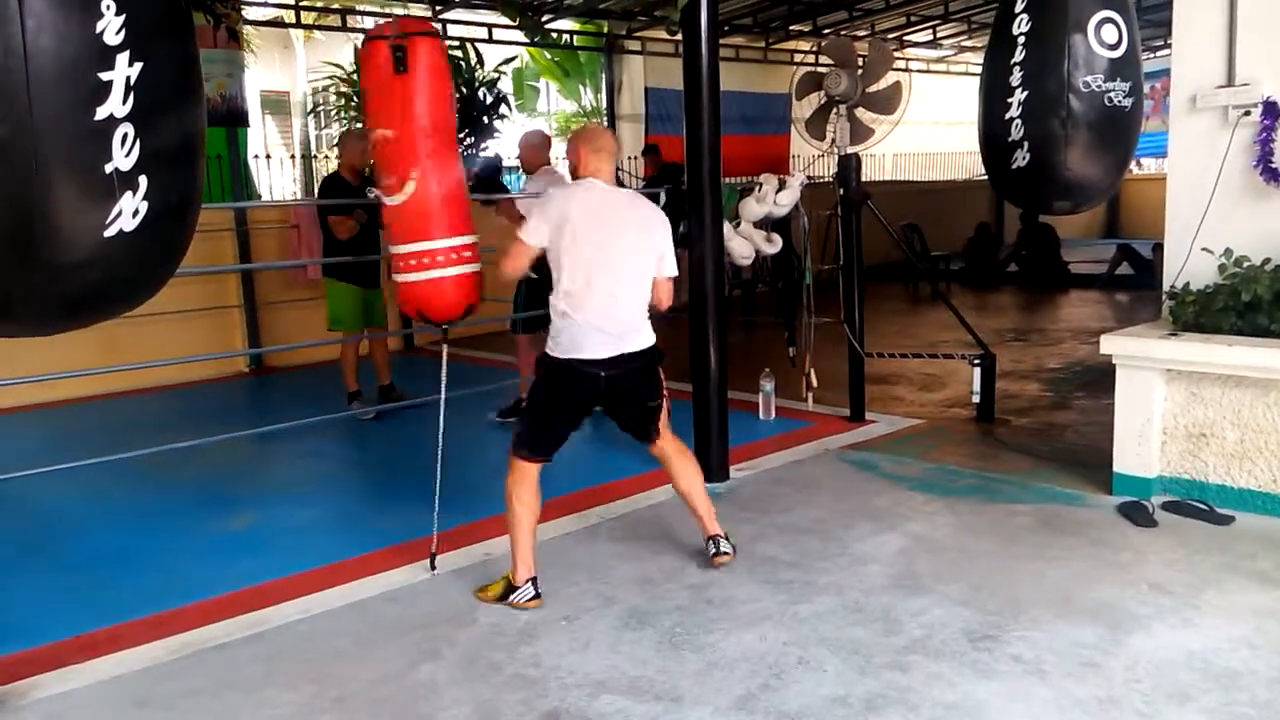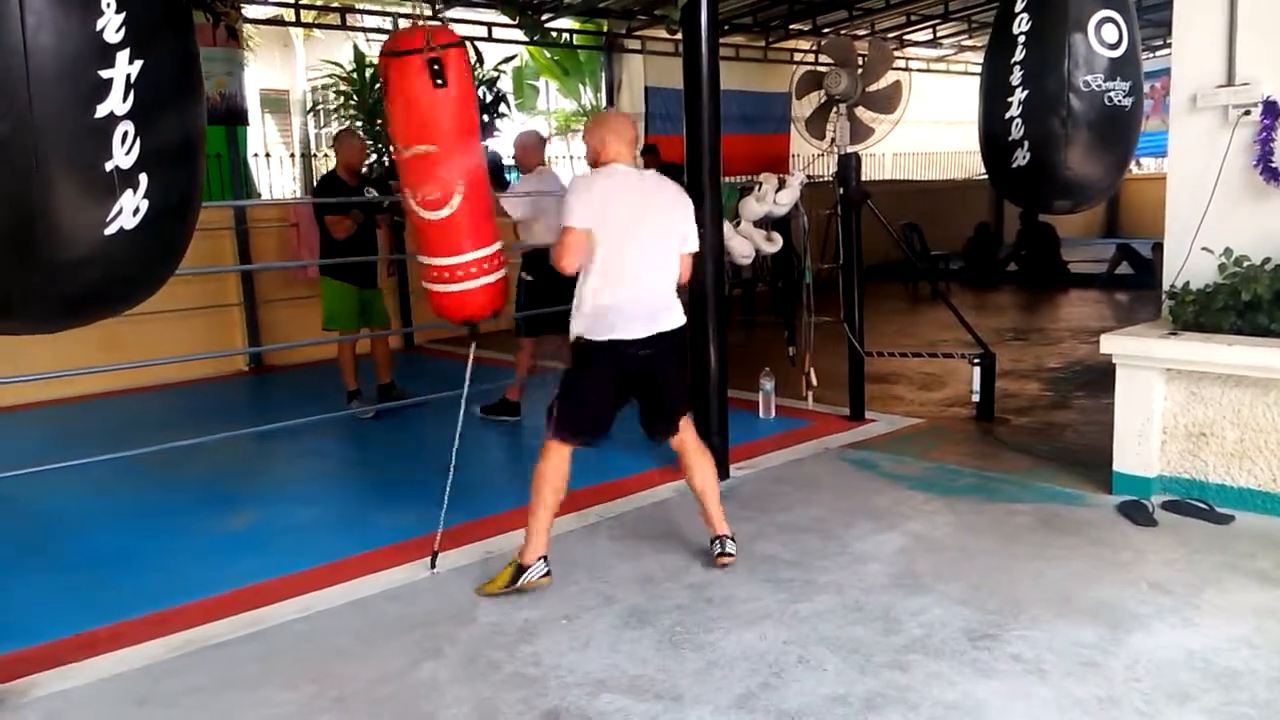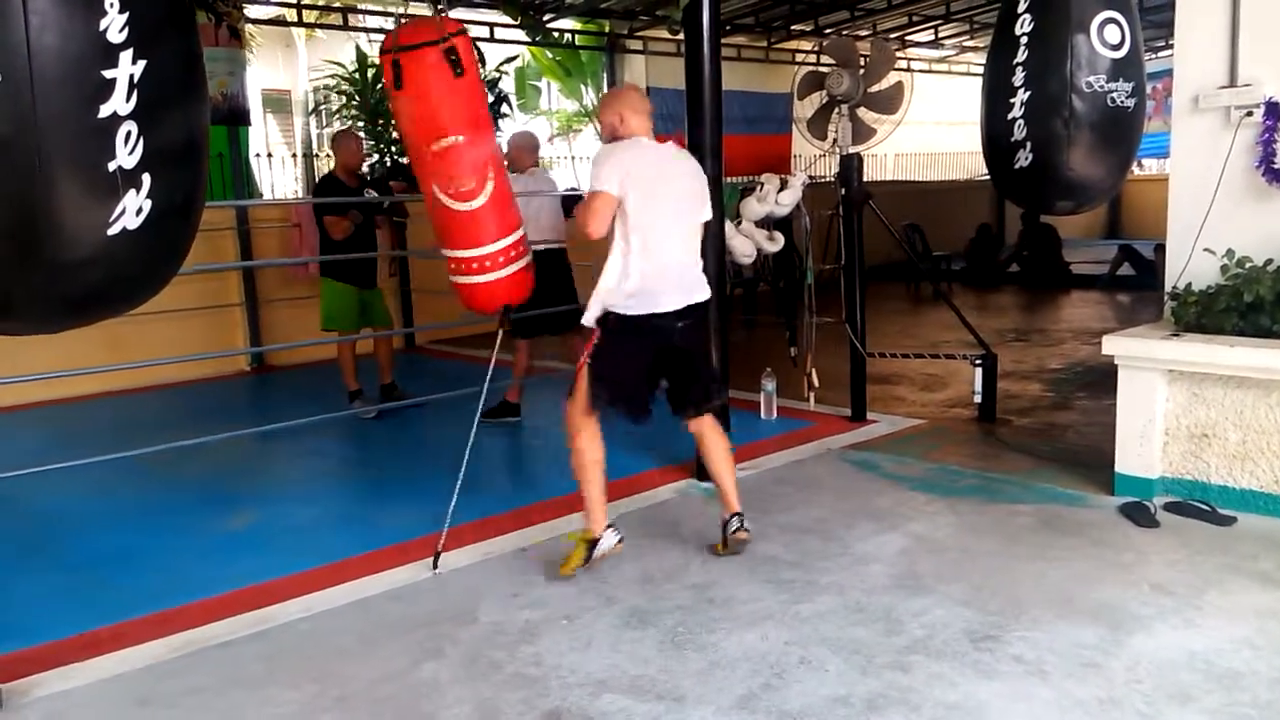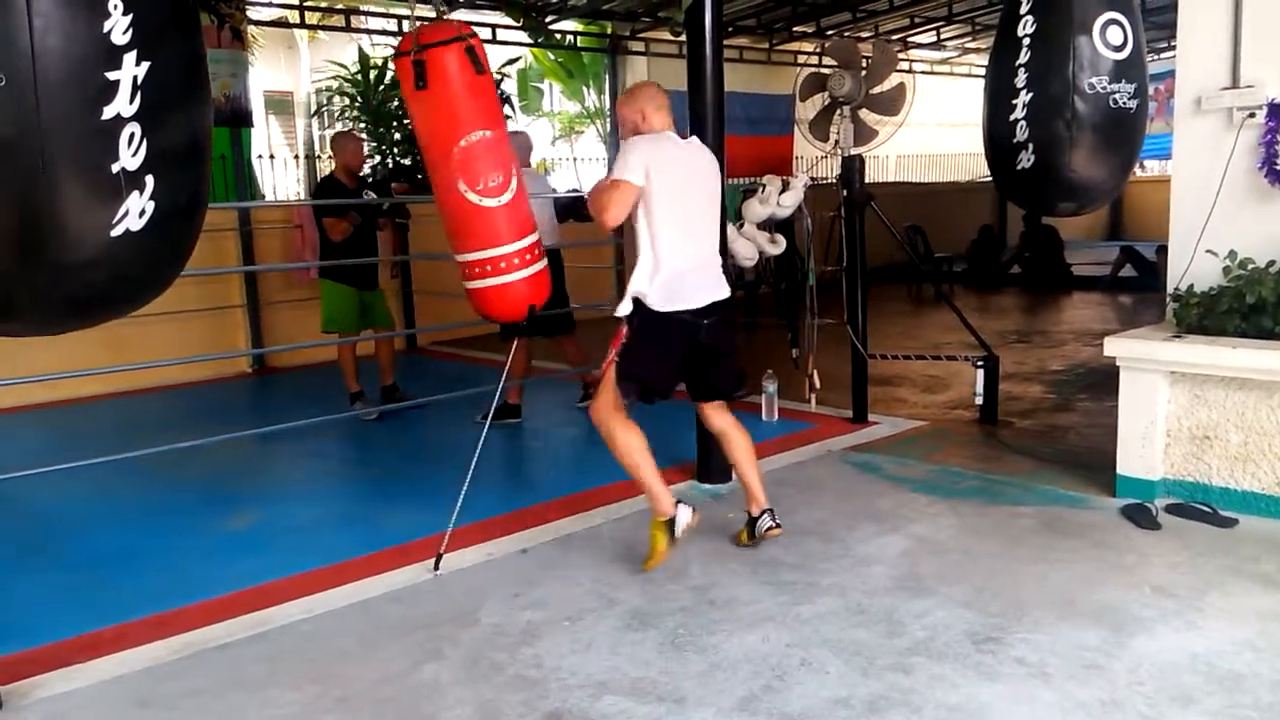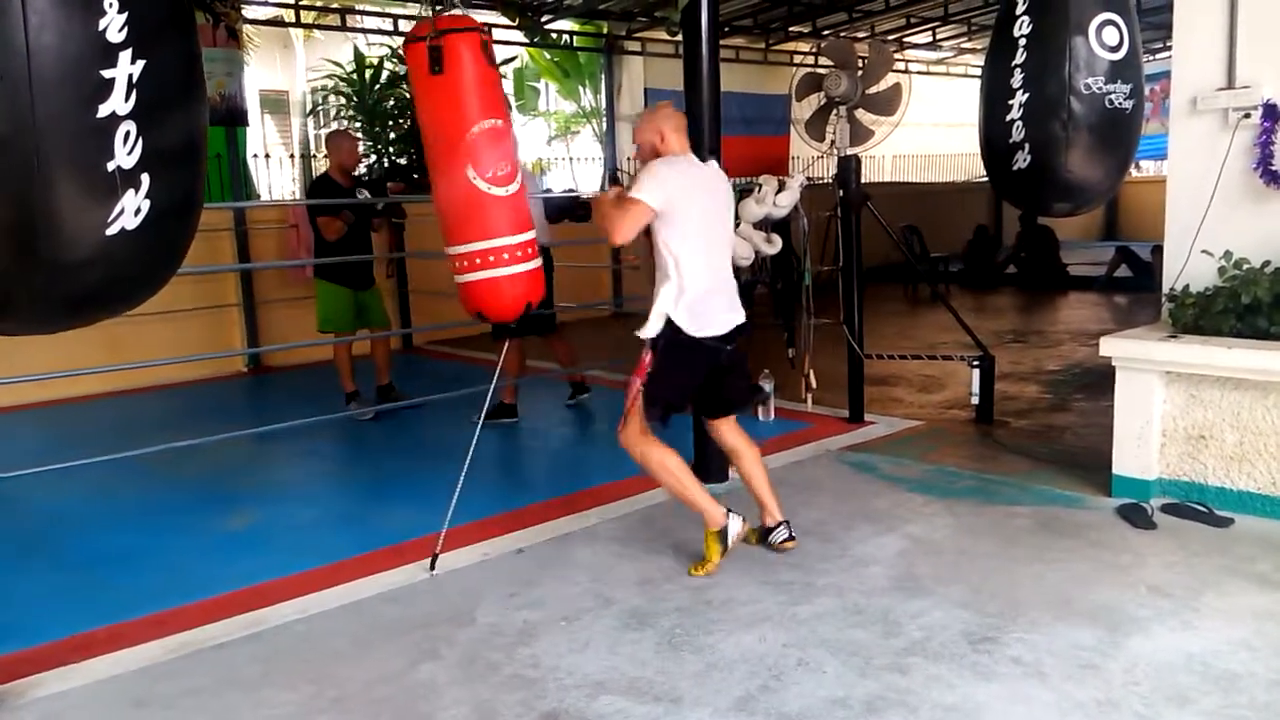
dt=0.1s
person 1, frame 1
left shoulder: (558, 203)
right shoulder: (652, 214)
left elbow: (510, 267)
right elbow: (663, 297)
left wrist: (544, 246)
left hip: (569, 356)
right hip: (634, 351)
left knee: (524, 464)
right knee: (664, 441)
left ankle: (522, 581)
right ankle: (716, 537)
person 1, frame 2
left shoulder: (587, 188)
right shoulder: (674, 193)
left elbow: (567, 262)
left wrist: (565, 247)
left hip: (602, 337)
right hip: (665, 331)
left knee: (557, 447)
right knee: (681, 434)
left ankle: (530, 562)
right ankle: (722, 538)
person 1, frame 3
left shoulder: (617, 158)
right shoulder: (690, 164)
left elbow: (592, 226)
left wrist: (580, 209)
left hip: (633, 311)
right hip: (690, 305)
left knee: (581, 415)
right knee: (701, 418)
left ankle: (597, 529)
right ankle: (734, 517)
person 1, frame 4
left shoulder: (643, 148)
right shoulder: (702, 155)
left elbow: (610, 214)
left wrist: (596, 193)
left hip: (661, 305)
right hip: (712, 300)
left knee: (607, 409)
right knee: (715, 411)
left ankle: (667, 510)
right ankle: (760, 511)
person 1, frame 5
left shoulder: (662, 172)
right shoulder: (717, 177)
left elbow: (618, 231)
left wrist: (605, 203)
right wrist: (644, 213)
left hip: (684, 327)
right hip: (726, 321)
left knee: (635, 434)
right knee: (724, 425)
left ankle: (719, 521)
right ankle: (775, 524)
person 2, frame 1
left shoulder: (369, 185)
right shoulder: (332, 185)
left elbow: (382, 222)
right elbow: (341, 232)
right wrist: (367, 209)
left hip: (370, 268)
right hip: (344, 275)
left knee: (379, 332)
right knee: (352, 335)
left ankle: (386, 389)
right ankle: (353, 396)
person 2, frame 2
left shoulder: (367, 185)
right shoulder: (328, 186)
left elbow: (380, 223)
right elbow: (338, 231)
right wrist: (362, 210)
left hip: (368, 273)
right hip: (341, 275)
left knee: (381, 328)
right knee: (349, 335)
left ankle: (386, 387)
right ankle: (353, 395)
person 2, frame 3
left shoulder: (366, 185)
right shoulder: (326, 188)
left elbow: (379, 223)
right elbow: (337, 231)
right wrist: (361, 211)
left hip: (368, 273)
right hip: (340, 276)
left knee: (384, 328)
right knee: (348, 335)
left ankle: (388, 387)
right ankle: (354, 395)
person 2, frame 4
left shoulder: (366, 187)
right shoulder: (326, 189)
left elbow: (380, 225)
right elbow: (335, 234)
left wrist: (387, 205)
right wrist: (360, 211)
left hip: (368, 275)
right hip: (340, 277)
left knee: (386, 330)
right knee: (348, 337)
left ankle: (390, 390)
right ankle: (356, 397)
person 2, frame 5
left shoulder: (361, 186)
right shoulder: (320, 189)
left elbow: (375, 225)
right elbow: (329, 233)
left wrist: (381, 205)
right wrist: (354, 210)
left hip: (364, 274)
right hip: (335, 277)
left knee: (382, 329)
right knee: (344, 337)
left ankle: (385, 390)
right ankle: (351, 397)
person 3, frame 1
left shoulder: (539, 182)
right shoulder: (558, 180)
left elbow: (519, 217)
left wrist: (497, 198)
left hip: (544, 262)
left knee: (527, 332)
left ankle: (525, 400)
person 3, frame 2
left shoulder: (530, 183)
right shoulder: (554, 180)
left elbow: (509, 212)
left hip: (539, 261)
left knee: (528, 333)
right knee: (570, 327)
left ankle: (512, 400)
person 3, frame 3
left shoulder: (518, 183)
right shoulder: (547, 181)
left hip: (535, 261)
right hip: (557, 258)
left knee: (524, 334)
right knee: (570, 328)
left ankle: (512, 402)
person 3, frame 4
right shoulder: (541, 181)
right hip: (550, 258)
left knee: (519, 334)
right knee: (562, 328)
left ankle: (512, 404)
right ankle: (590, 387)
person 3, frame 5
right shoulder: (530, 180)
right hip: (540, 256)
left knee: (512, 333)
right knee: (548, 328)
left ankle: (508, 404)
right ankle: (578, 383)
